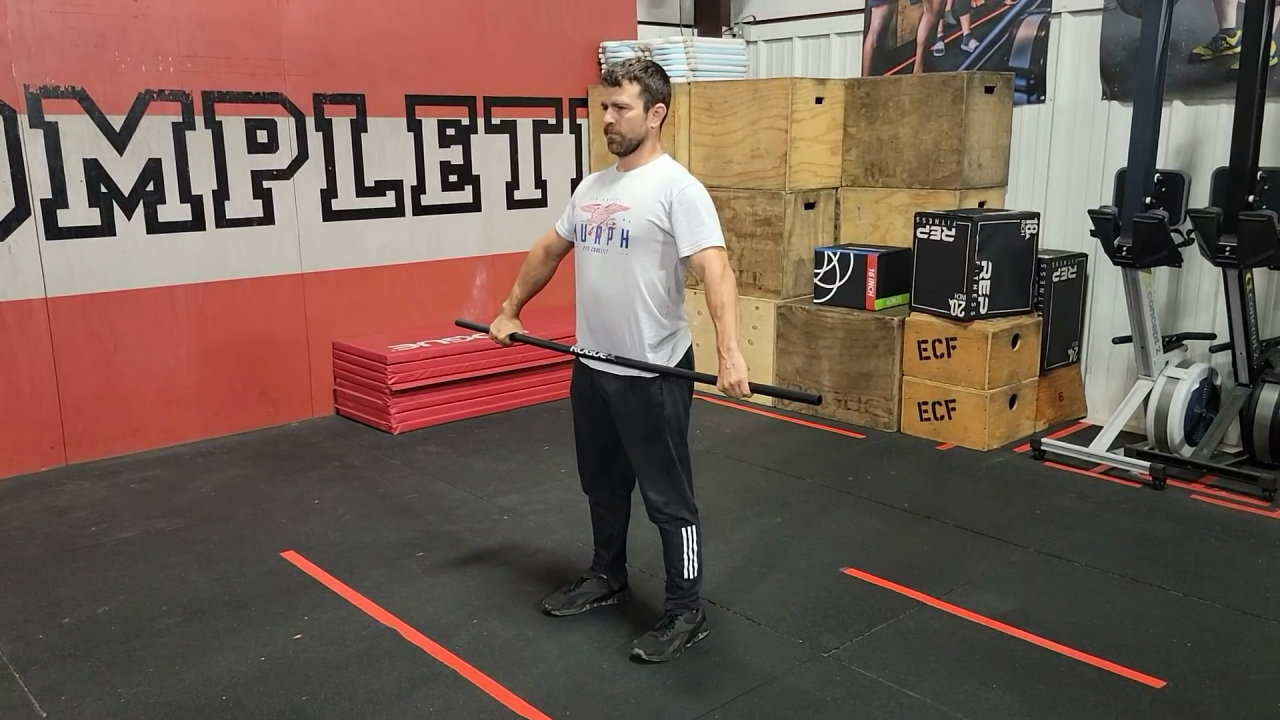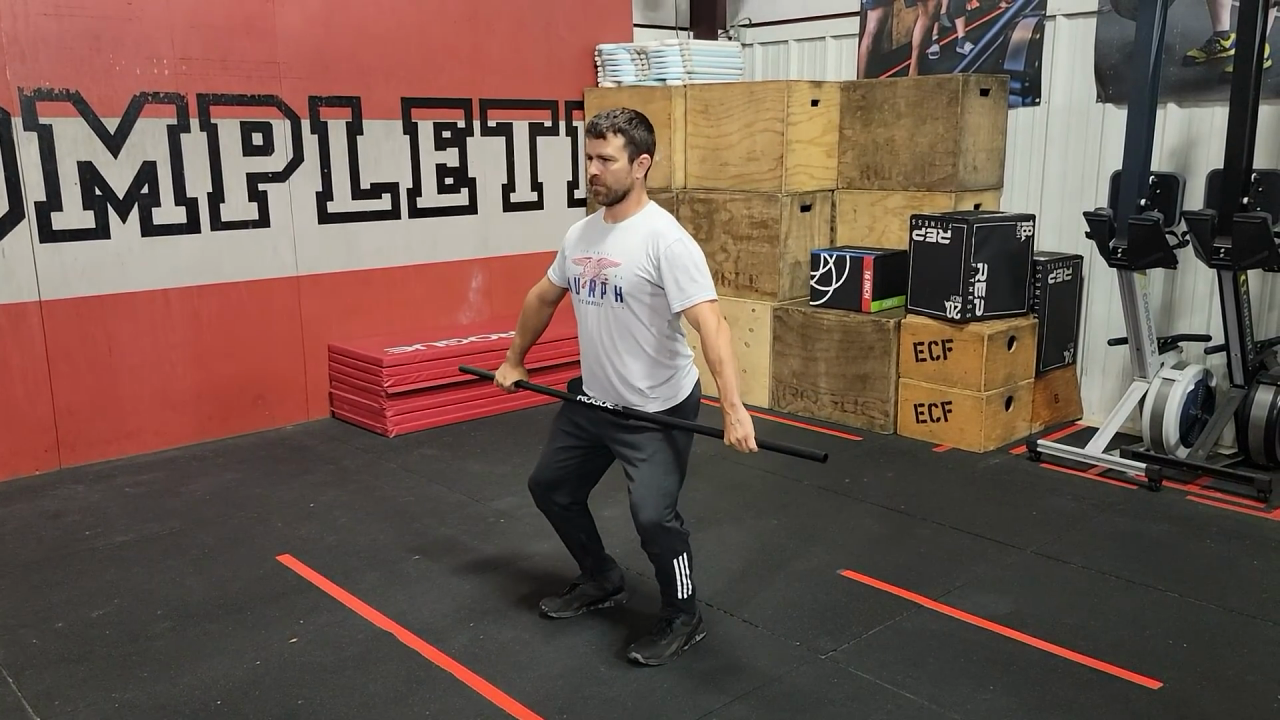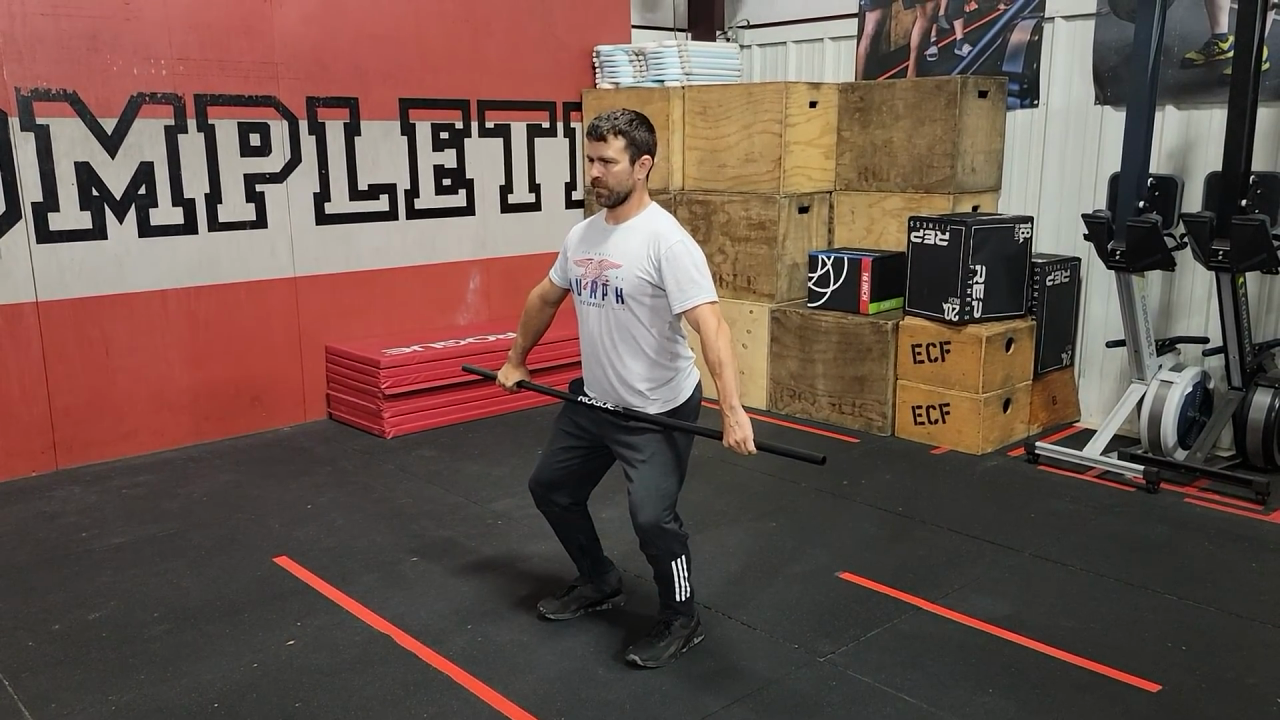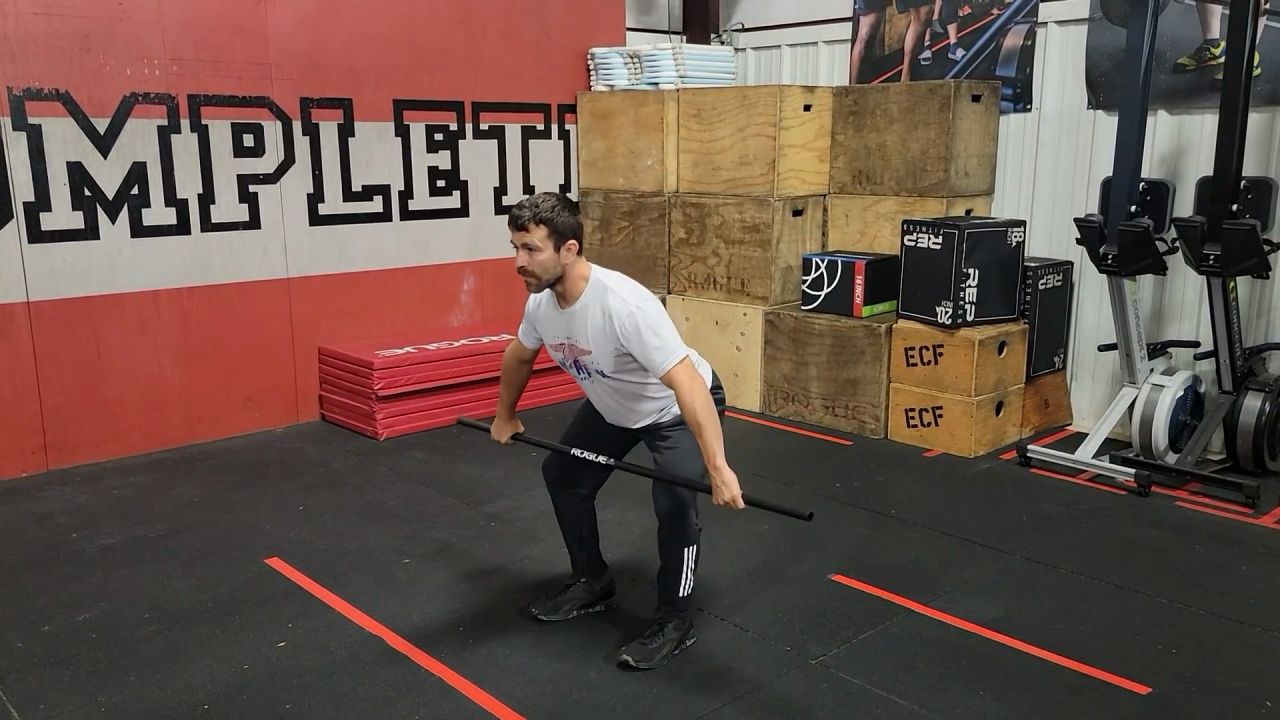
dt=1s
person 1, frame 1
left shoulder: (676, 188)
right shoulder: (592, 188)
left elbow: (714, 270)
right elbow: (548, 251)
left wrist: (730, 352)
right wrist: (510, 310)
left hip: (652, 373)
right hip: (592, 367)
left knee: (667, 497)
right knee: (601, 483)
left ankle: (685, 612)
right ankle: (607, 576)
person 1, frame 2
left shoulder: (665, 239)
right shoulder: (580, 235)
left elbow: (709, 323)
right elbow: (542, 298)
left wrist: (733, 408)
right wrist: (513, 359)
left hip: (658, 409)
right hip: (594, 399)
left knee: (653, 515)
right knee: (550, 486)
left ankle: (682, 618)
right ankle: (601, 580)
person 1, frame 3
left shoulder: (666, 240)
right shoulder: (582, 235)
left elbow: (710, 324)
right elbow: (545, 297)
left wrist: (732, 410)
right wrist: (516, 360)
left hip: (656, 411)
right hip: (593, 400)
left knee: (652, 517)
right knee: (550, 487)
left ankle: (681, 621)
right ankle: (599, 583)
person 1, frame 4
left shoulder: (624, 305)
right shoulder: (541, 303)
left elbow: (687, 384)
right elbow: (518, 356)
left wrist: (717, 469)
right wrist: (505, 415)
left hip: (677, 408)
right hip: (613, 407)
left knee: (674, 502)
right knee: (562, 475)
left ankle: (674, 621)
right ankle: (592, 583)
